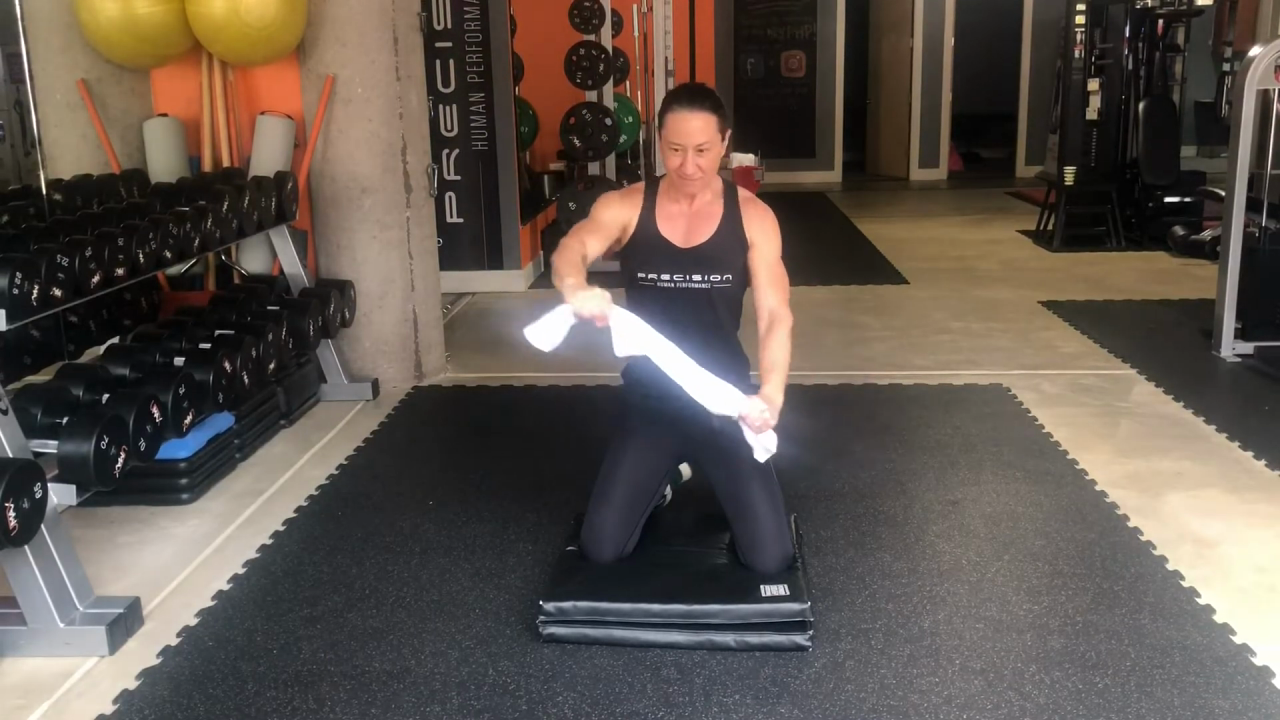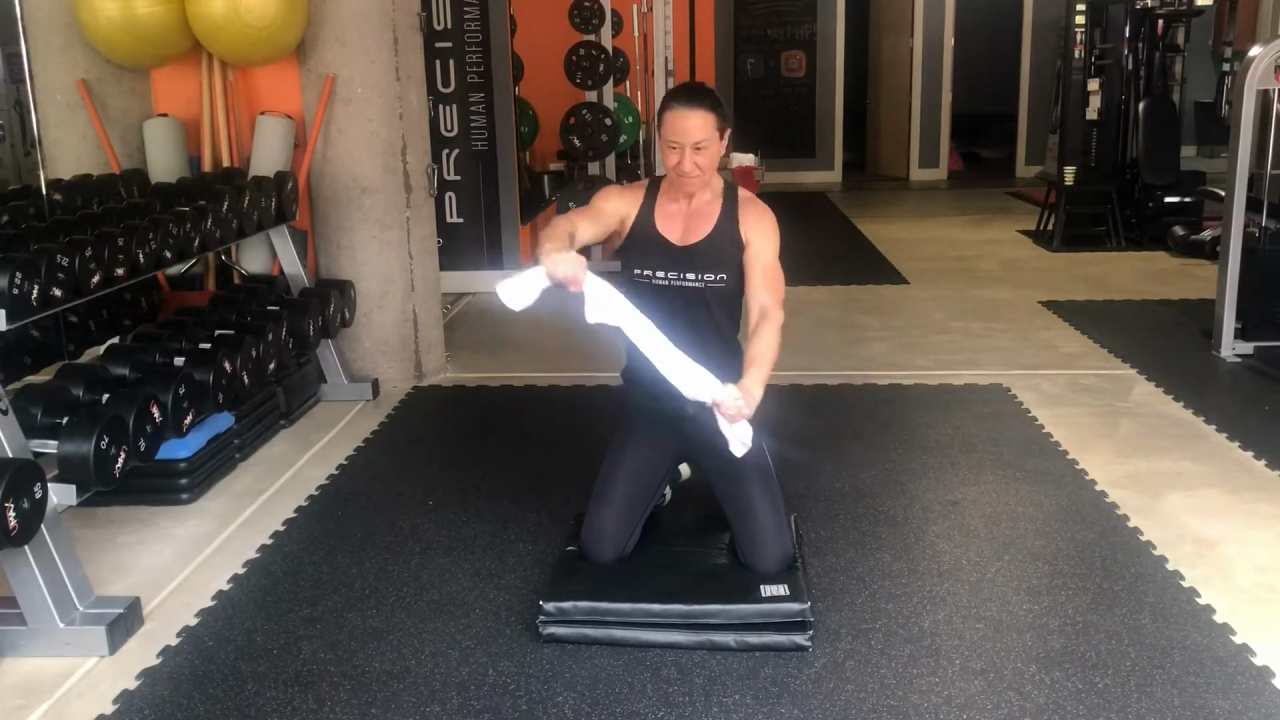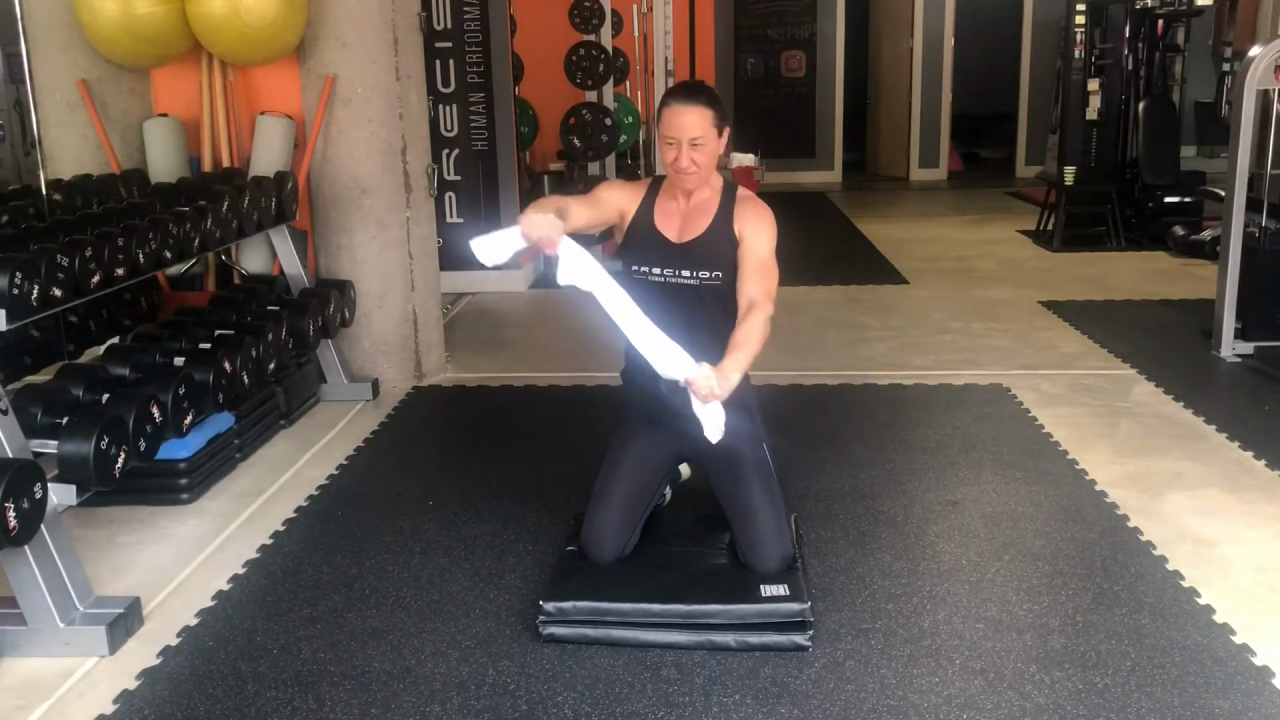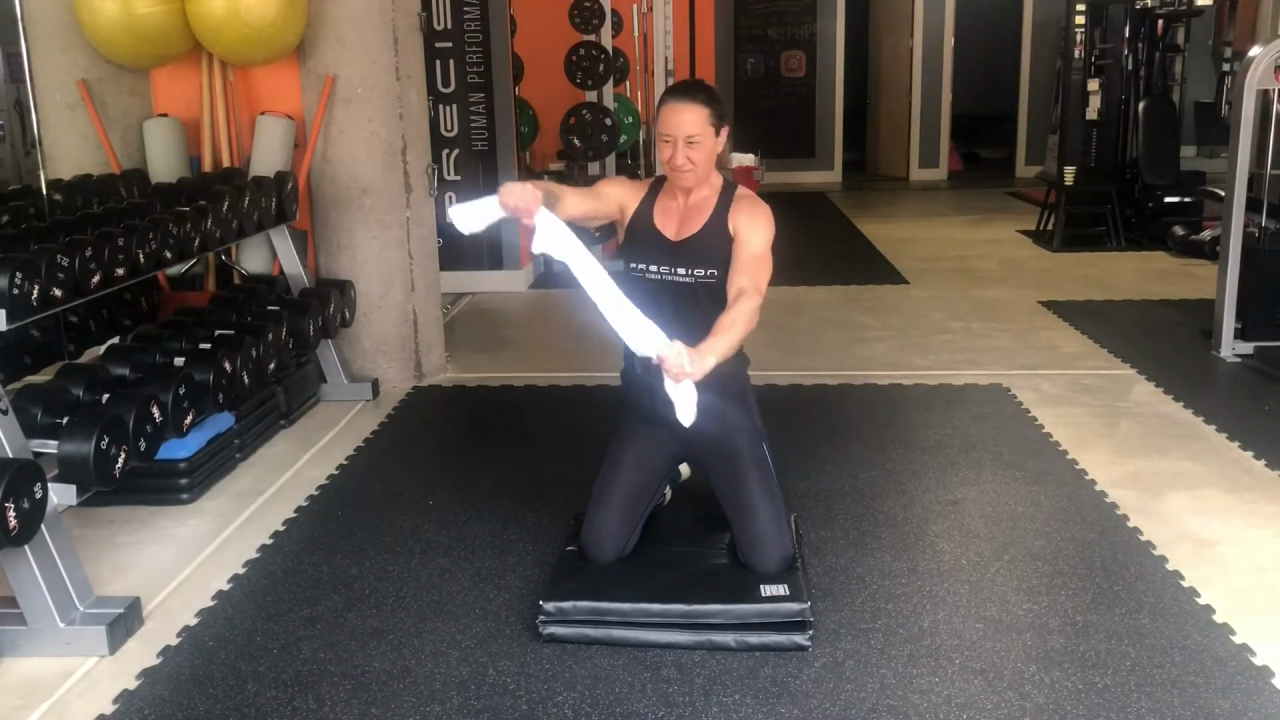
dt=0.2s
person 1, frame 1
left shoulder: (753, 216)
right shoulder: (625, 206)
left elbow: (775, 315)
right elbow: (570, 251)
left wrist: (771, 394)
right wrist: (576, 287)
right hip: (649, 402)
left knee: (771, 558)
right knee: (600, 548)
left ankle: (708, 476)
right ankle: (661, 482)
person 1, frame 2
left shoulder: (752, 217)
right shoulder: (625, 202)
left elbow: (767, 314)
right elbow: (568, 227)
left wrist: (750, 388)
right wrist: (555, 252)
left hip: (718, 402)
right hip: (648, 403)
left knee: (771, 558)
right knee: (601, 548)
left ankle: (710, 479)
right ankle: (663, 481)
person 1, frame 3
left shoulder: (750, 214)
right shoulder: (628, 199)
left elbow: (757, 307)
right elbow: (569, 209)
left wrist: (728, 374)
right wrist: (541, 217)
left hip: (721, 401)
right hip: (648, 402)
left knee: (771, 558)
right knee: (600, 548)
left ankle: (710, 479)
right ankle: (663, 480)
person 1, frame 4
left shoulder: (748, 212)
right shoulder: (629, 196)
left elbow: (746, 300)
right elbow: (567, 199)
left wrist: (703, 357)
right wrist: (529, 194)
left hip: (719, 398)
right hip: (646, 401)
left knee: (771, 558)
right knee: (601, 548)
left ankle: (708, 476)
right ankle: (662, 482)
